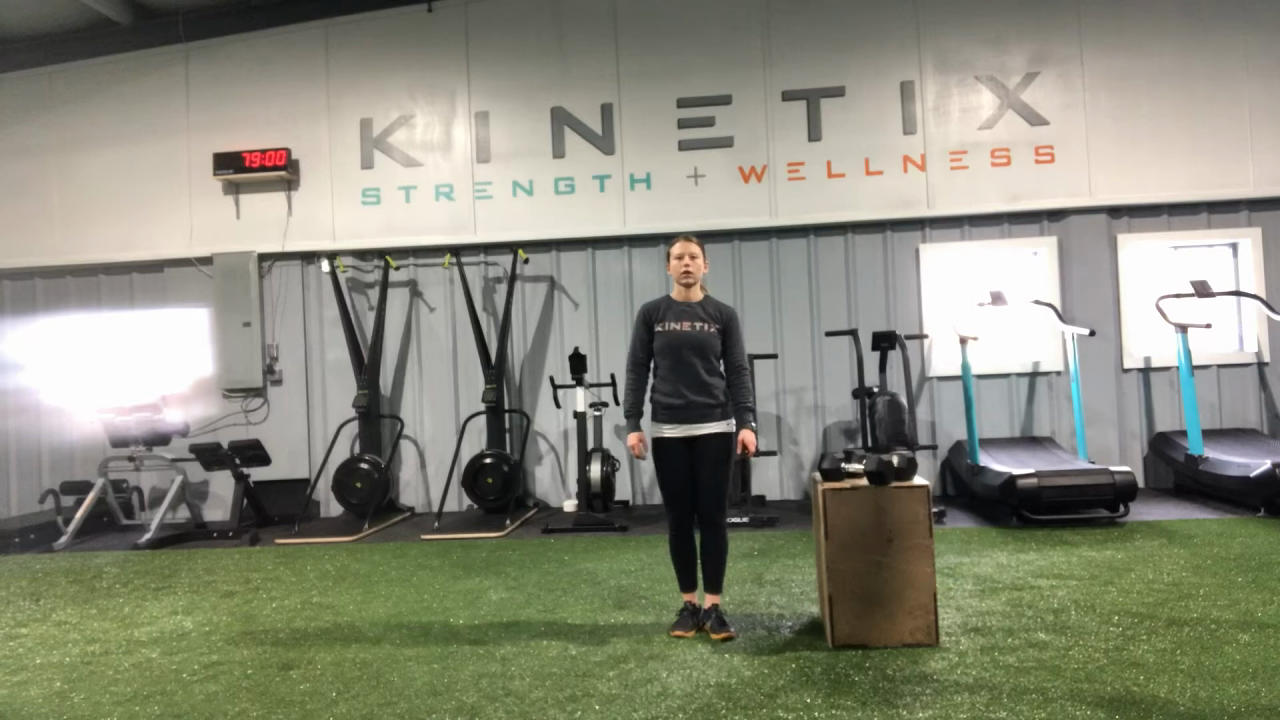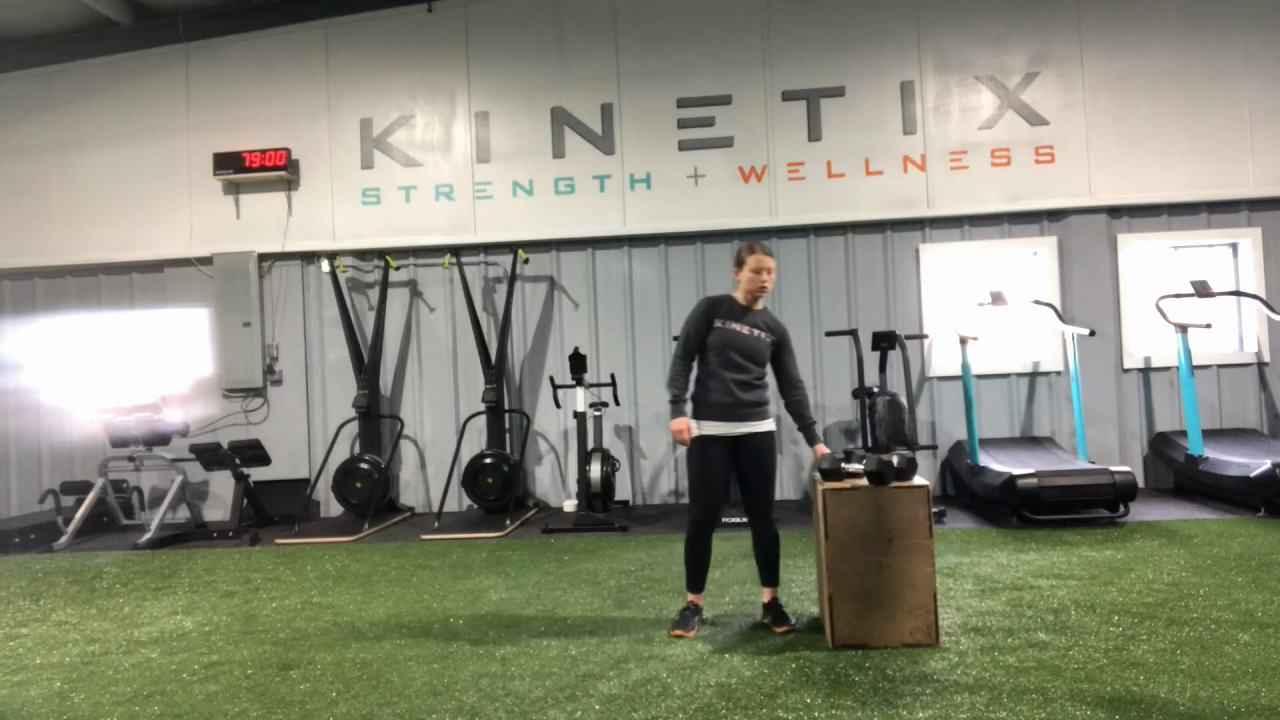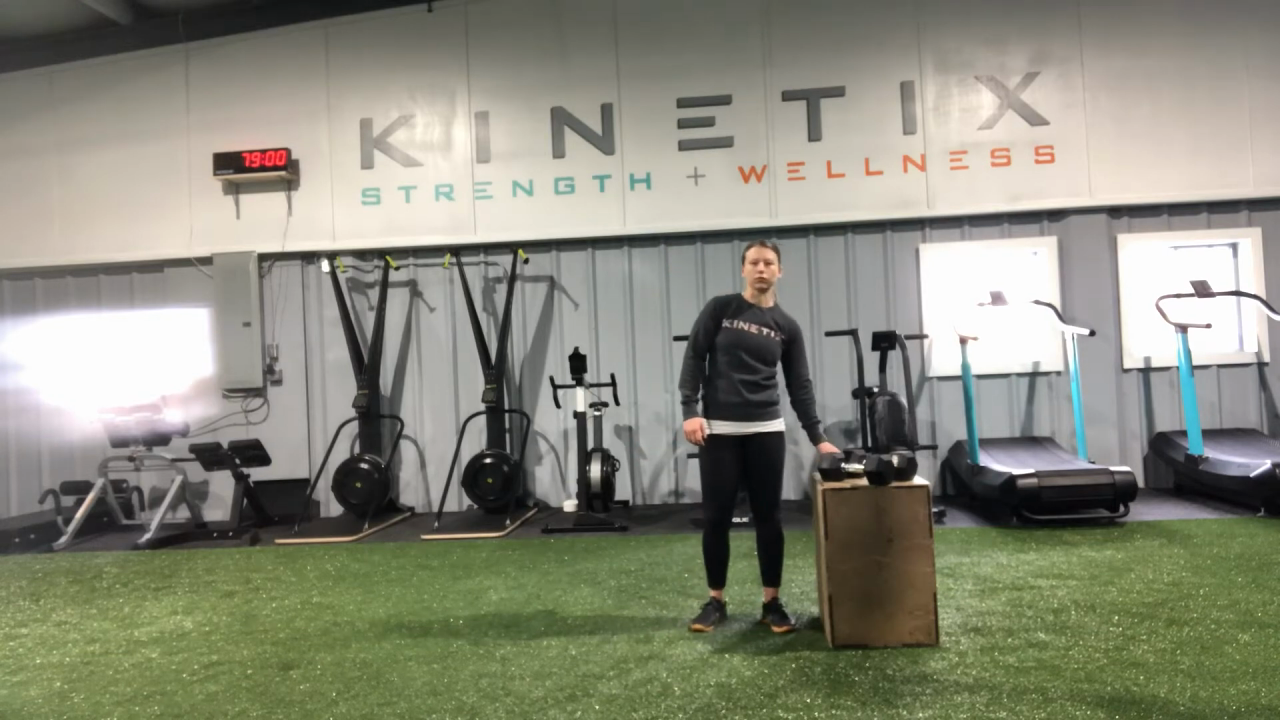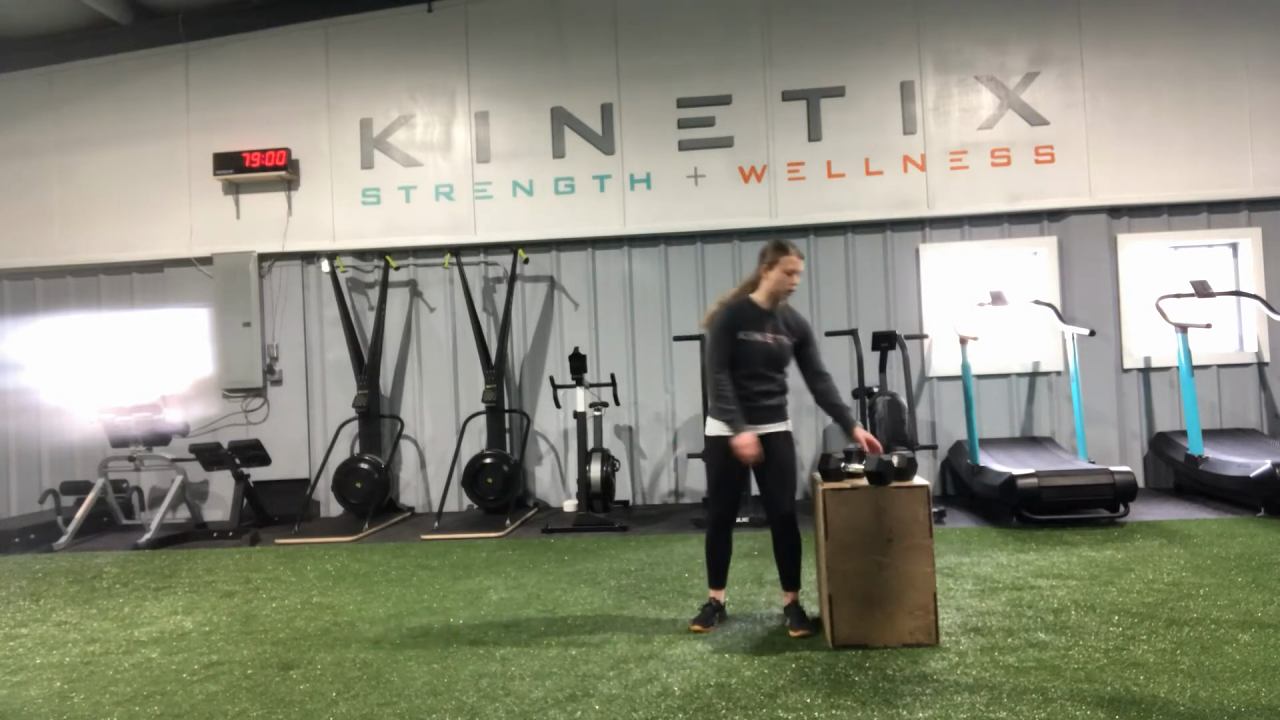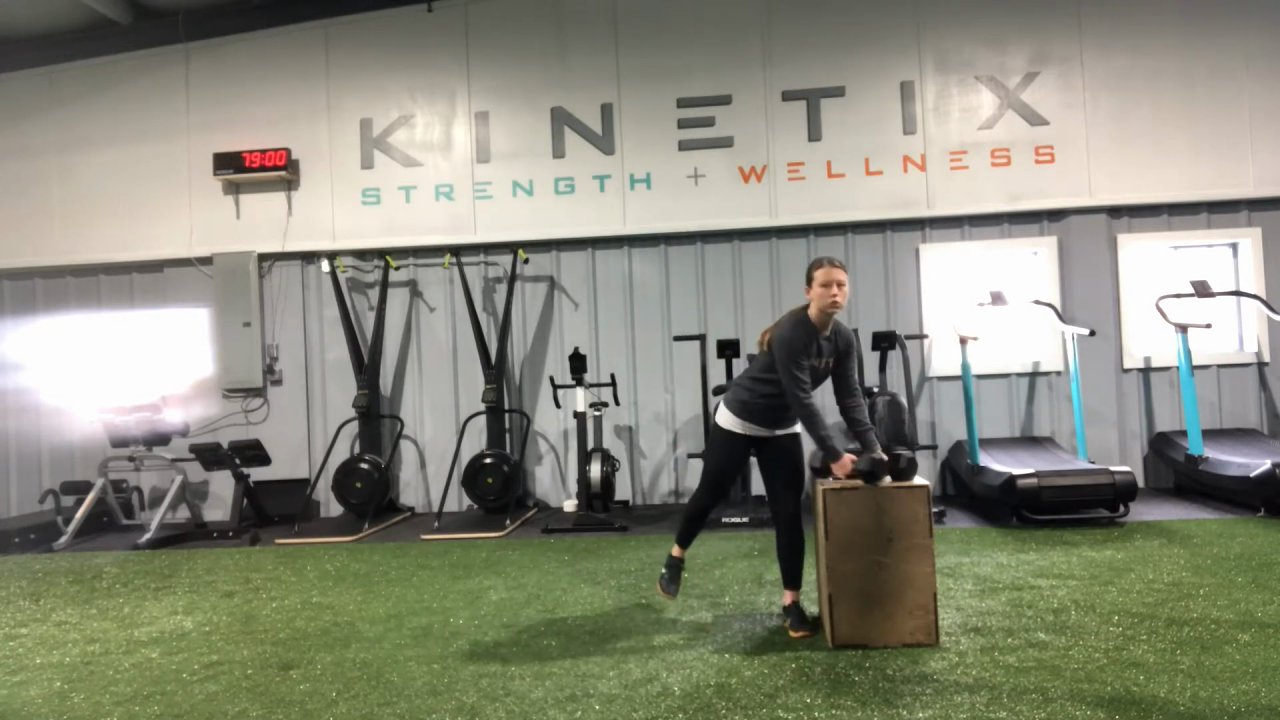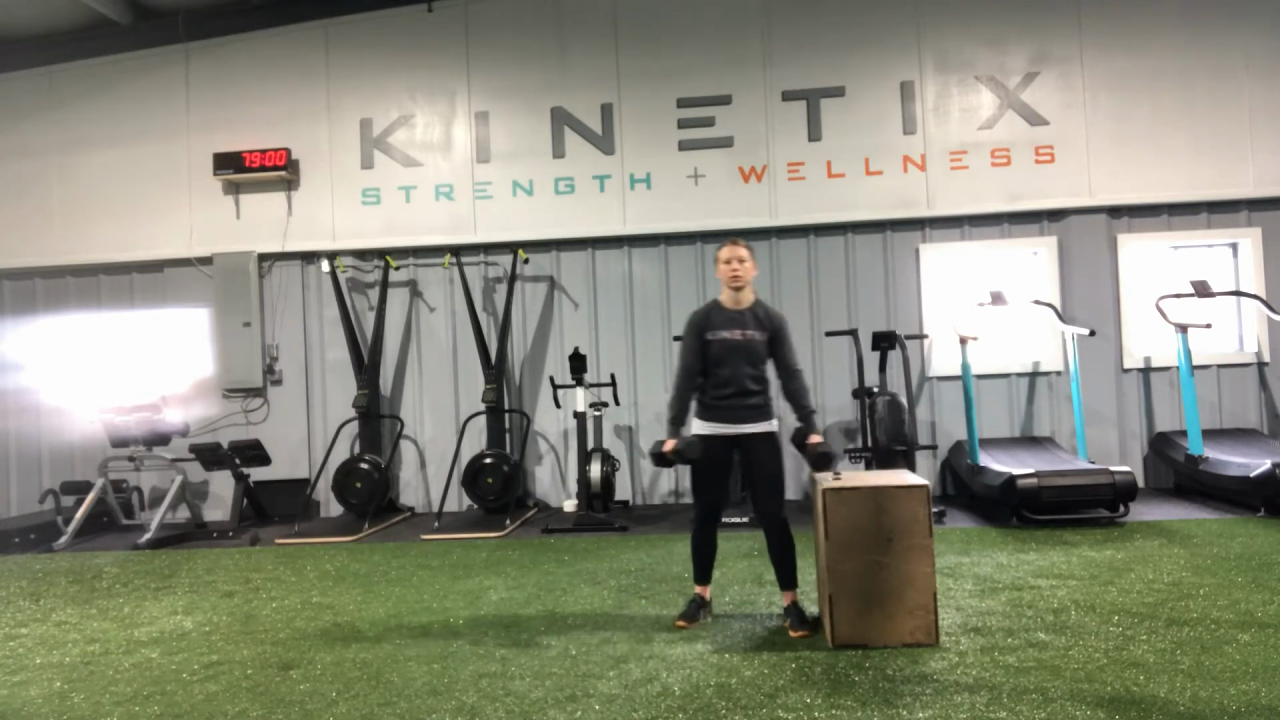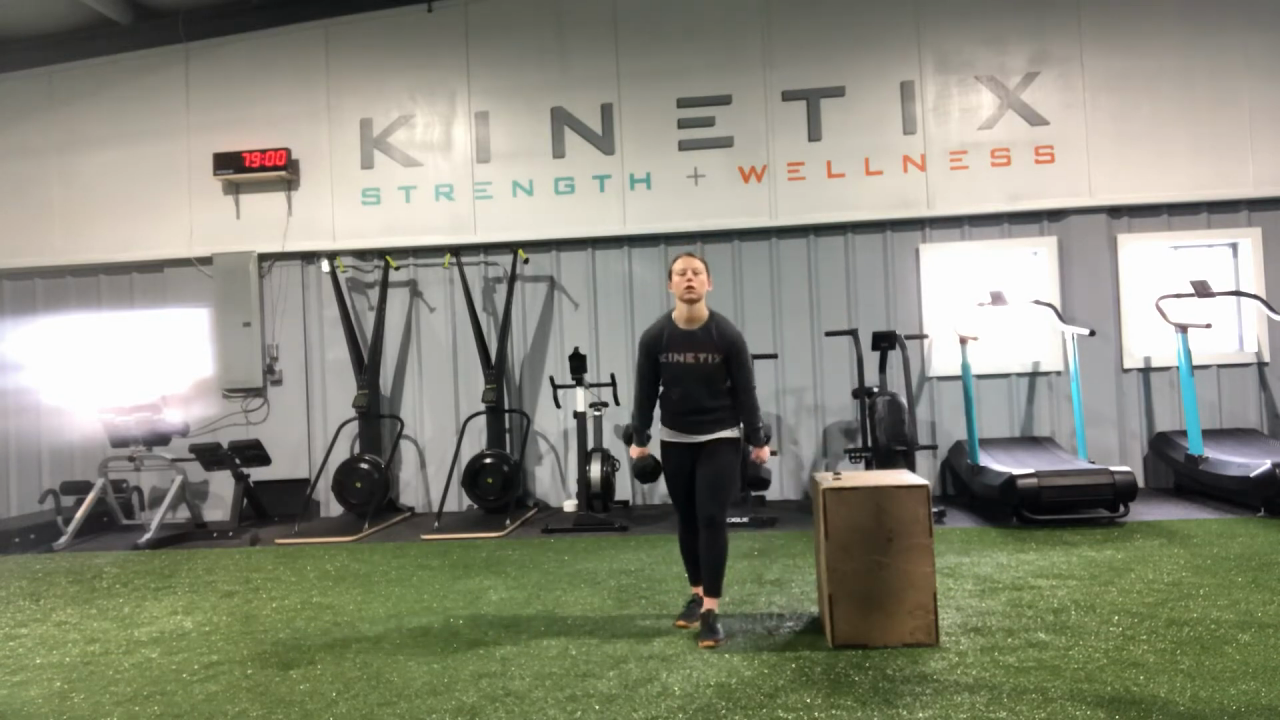
dt=0.7s
person 1, frame 1
left shoulder: (723, 315)
right shoulder: (651, 313)
left elbow: (737, 372)
right elbow: (637, 371)
left wrist: (745, 423)
right wrist: (632, 424)
left hip: (714, 427)
right hip: (668, 430)
left knee: (712, 518)
right knee: (680, 519)
left ankle: (713, 607)
right ankle: (689, 604)
person 1, frame 2
left shoulder: (774, 328)
right shoulder: (710, 309)
left elbow: (791, 386)
right elbow: (682, 359)
left wrist: (814, 438)
right wrist: (678, 410)
left hip: (757, 429)
right hip: (709, 429)
left knee: (762, 517)
right knee: (702, 517)
left ankle: (772, 601)
right ankle: (693, 603)
person 1, frame 3
left shoulder: (787, 326)
right shoulder: (719, 309)
left elbow: (800, 385)
right elbow: (694, 359)
left wrist: (817, 437)
right wrist: (690, 410)
left hip: (766, 428)
right hip: (719, 428)
left knee: (768, 516)
right knee: (716, 516)
left ankle: (772, 602)
right ankle: (716, 600)
person 1, frame 4
left shoulder: (795, 324)
right shoulder: (731, 314)
left elbow: (818, 378)
right elbow: (717, 376)
left wrist: (851, 426)
right wrist: (738, 430)
left hip: (774, 428)
right hip: (728, 428)
left knee: (784, 514)
right knee: (721, 514)
left ankle: (792, 603)
right ankle: (715, 600)
person 1, frame 5
left shoulder: (843, 339)
right shoulder: (789, 333)
left elbow: (849, 395)
right elbow: (799, 397)
left wrist: (871, 446)
right wrist: (833, 454)
left hip: (783, 430)
right hip: (739, 420)
left knee: (788, 514)
right knee: (709, 494)
left ankle: (791, 602)
right ankle: (676, 555)
person 1, frame 6
left shoulder: (771, 320)
right shoulder: (701, 320)
left elbow: (791, 376)
right elbow: (687, 377)
left wrist: (811, 427)
right wrist: (674, 431)
left hip: (759, 428)
right hip: (710, 429)
left knee: (772, 516)
right knee: (706, 515)
left ankle: (791, 603)
right ankle: (701, 596)
person 1, frame 7
left shoulder: (728, 335)
right shoulder: (654, 336)
left elbow: (744, 391)
right elbow: (646, 390)
left wrist: (757, 440)
right wrist: (638, 438)
left hip: (721, 436)
right hip: (675, 438)
left knee: (712, 518)
right knee: (687, 520)
left ankle: (711, 610)
right ankle: (697, 594)
